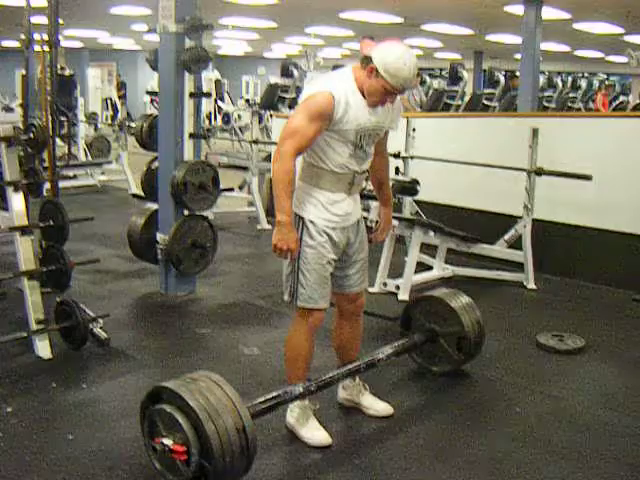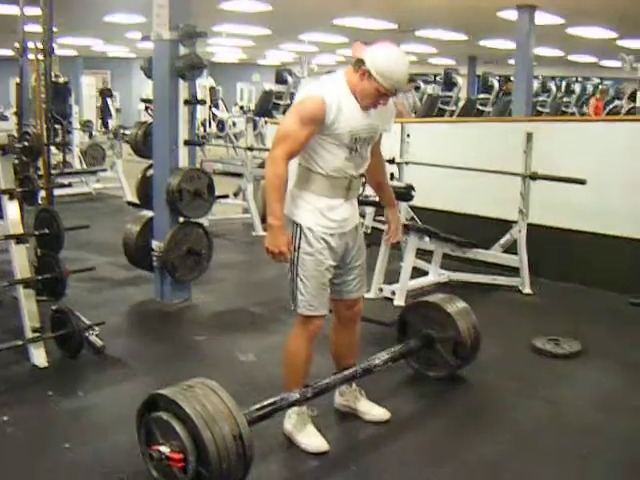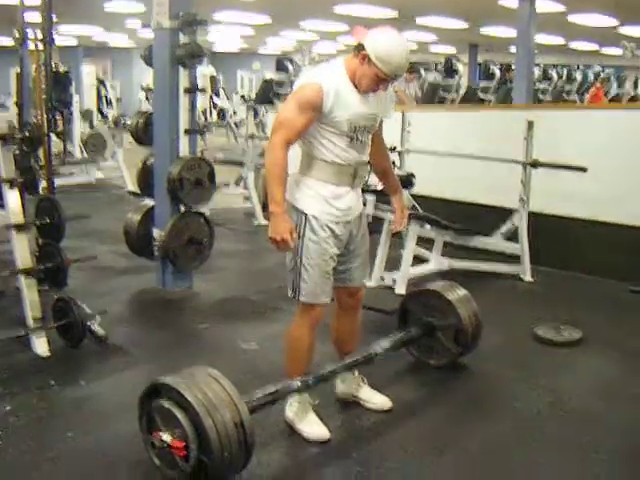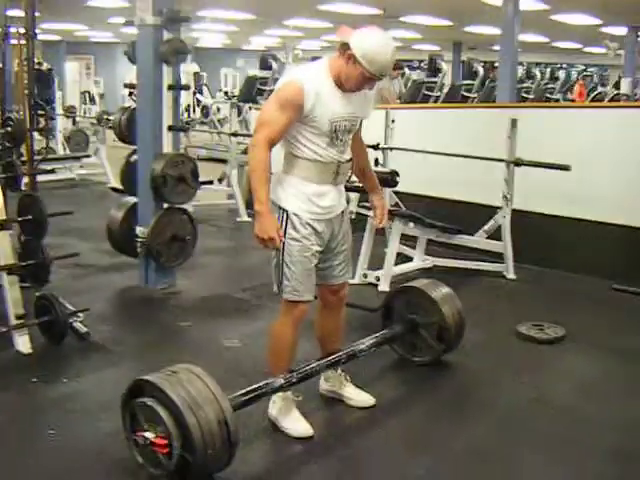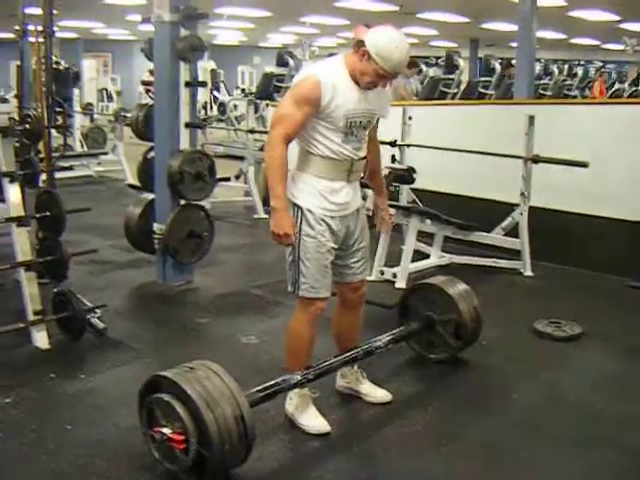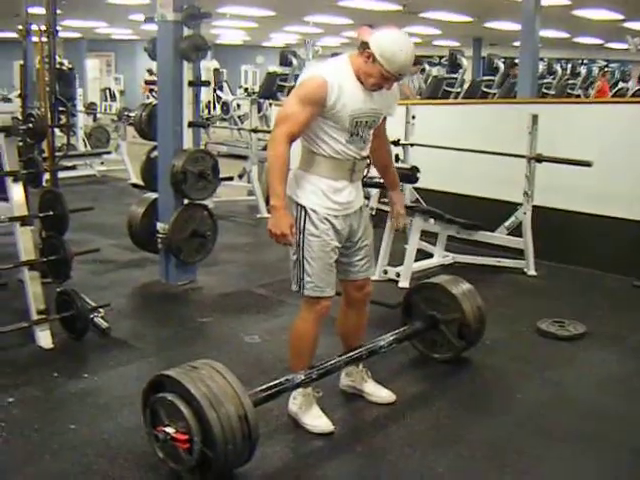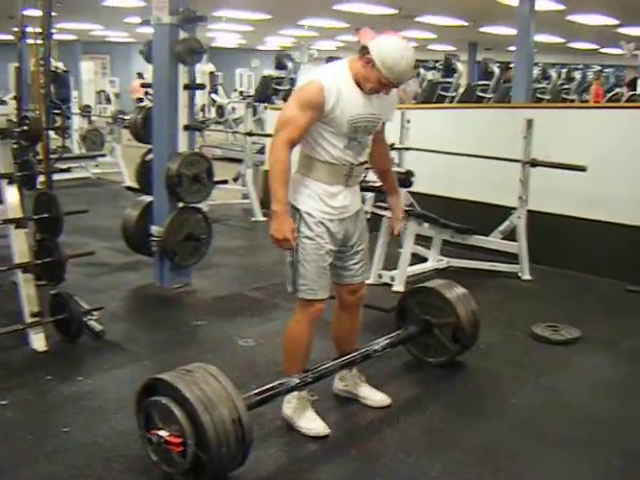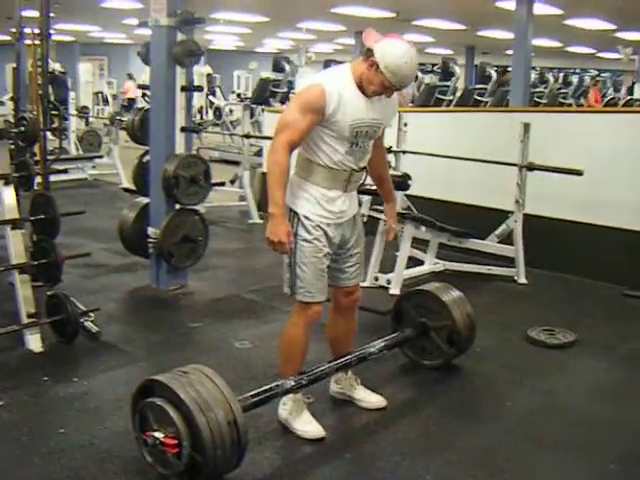
dt=0.3s
person 1, frame 1
left shoulder: (386, 102)
right shoulder: (327, 95)
right elbow: (285, 154)
left wrist: (386, 204)
right wrist: (282, 222)
left hip: (350, 214)
right hip: (313, 214)
left knee: (353, 304)
right knee: (311, 314)
left ankle: (351, 386)
right ankle: (298, 408)
person 1, frame 2
left shoulder: (379, 106)
right shoulder: (320, 99)
right elbow: (277, 157)
left wrist: (390, 205)
right wrist: (275, 224)
left hip: (349, 219)
right hip: (312, 220)
left knee: (350, 310)
right knee: (310, 319)
left ankle: (348, 392)
right ankle: (295, 414)
person 1, frame 3
left shoulder: (380, 93)
right shoulder: (319, 85)
right elbow: (278, 144)
left wrist: (396, 193)
right wrist: (278, 211)
left hip: (353, 207)
right hip: (316, 209)
left knee: (352, 298)
right knee: (312, 308)
left ankle: (349, 379)
right ankle: (297, 402)
person 1, frame 4
left shoulder: (361, 93)
right shoulder: (300, 85)
right elbow: (260, 144)
left wrist: (375, 191)
right wrist: (263, 211)
left hip: (336, 206)
right hip: (298, 207)
left knee: (335, 295)
right knee: (295, 305)
left ankle: (333, 377)
right ankle: (280, 399)
person 1, frame 5
left shoulder: (379, 90)
right shoulder: (317, 81)
right elbow: (277, 140)
left wrist: (381, 195)
right wrist: (279, 207)
left hip: (351, 202)
right hip: (312, 204)
left knee: (354, 292)
right knee: (312, 303)
left ankle: (349, 374)
right ankle: (296, 396)
person 1, frame 6
left shoulder: (385, 90)
right shoulder: (322, 80)
right elbow: (280, 139)
left wrist: (395, 190)
right wrist: (278, 206)
left hip: (354, 202)
right hip: (316, 203)
left knee: (360, 291)
right knee: (317, 302)
left ankle: (354, 373)
right ankle: (301, 395)
person 1, frame 7
left shoulder: (385, 95)
right shoulder: (321, 85)
right elbow: (281, 144)
left wrist: (394, 194)
right wrist: (279, 212)
left hip: (350, 205)
right hip: (312, 206)
left knee: (353, 296)
right knee: (311, 305)
left ankle: (348, 376)
right ankle: (295, 399)
person 1, frame 8
left shoulder: (385, 100)
right shoulder: (322, 90)
right elbow: (280, 147)
left wrist: (390, 201)
right wrist: (276, 214)
left hip: (348, 210)
right hip: (310, 211)
left knee: (348, 299)
right knee: (308, 308)
left ankle: (343, 379)
right ankle: (290, 401)
